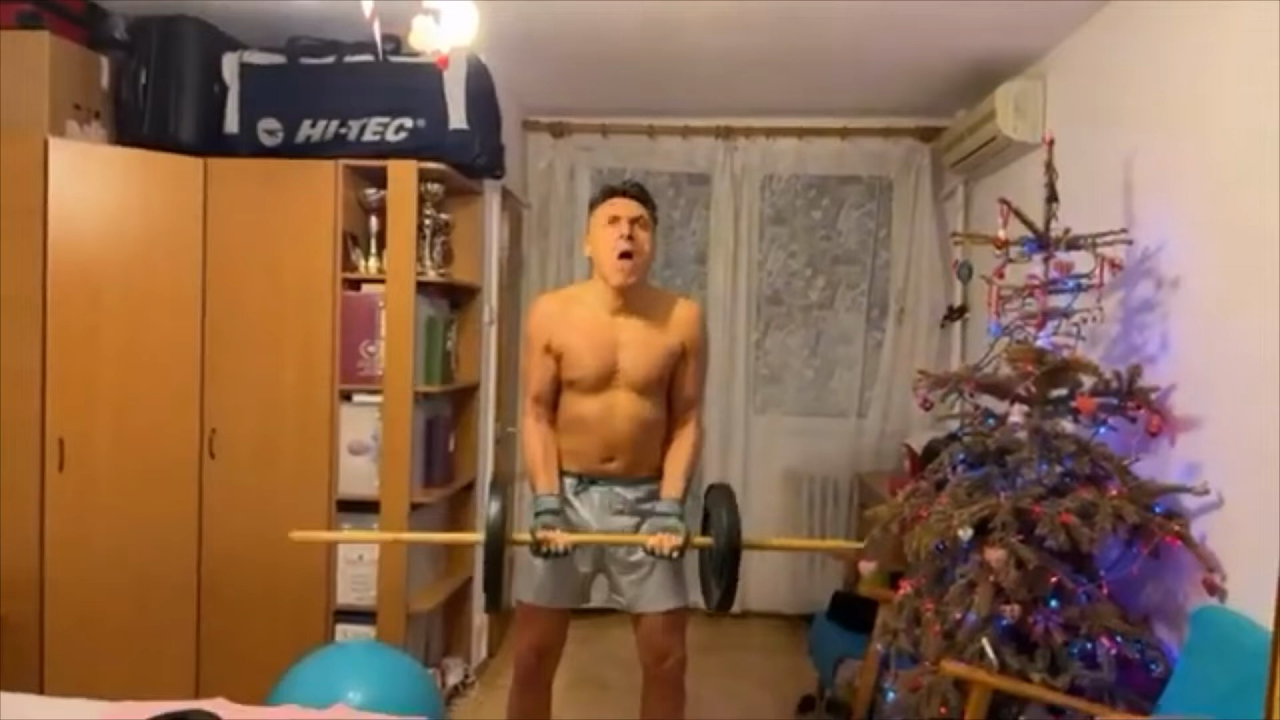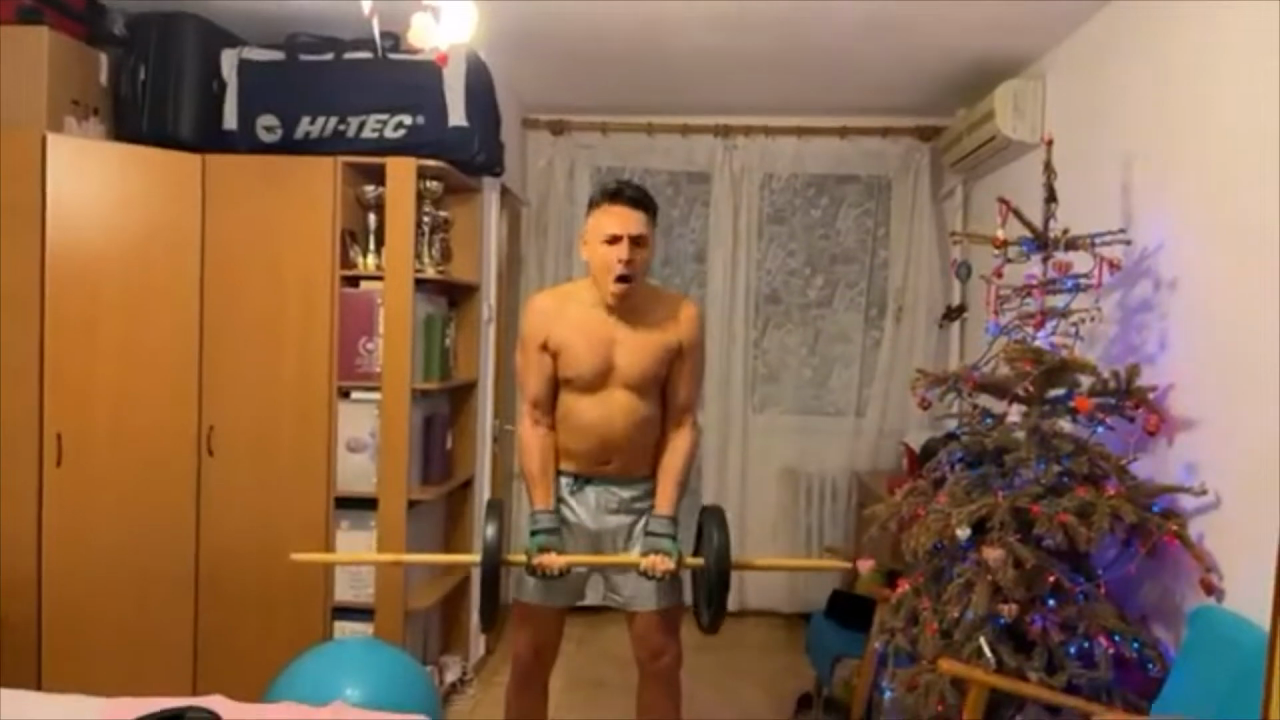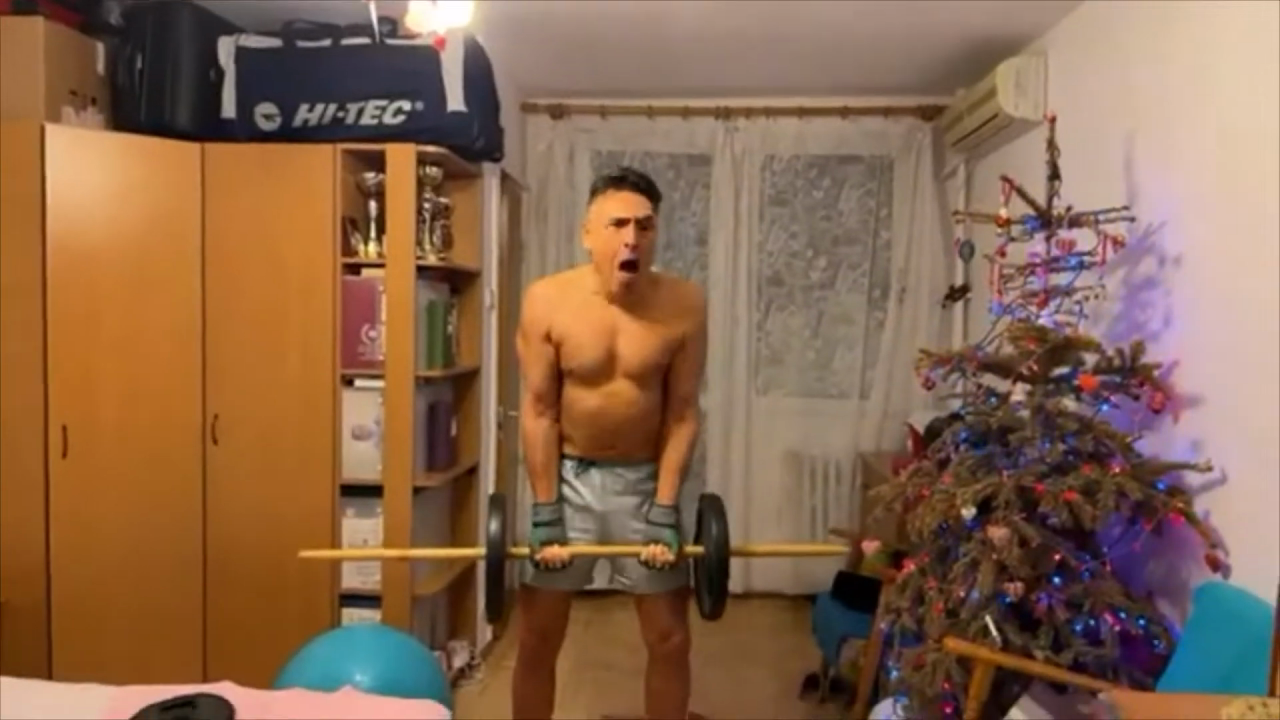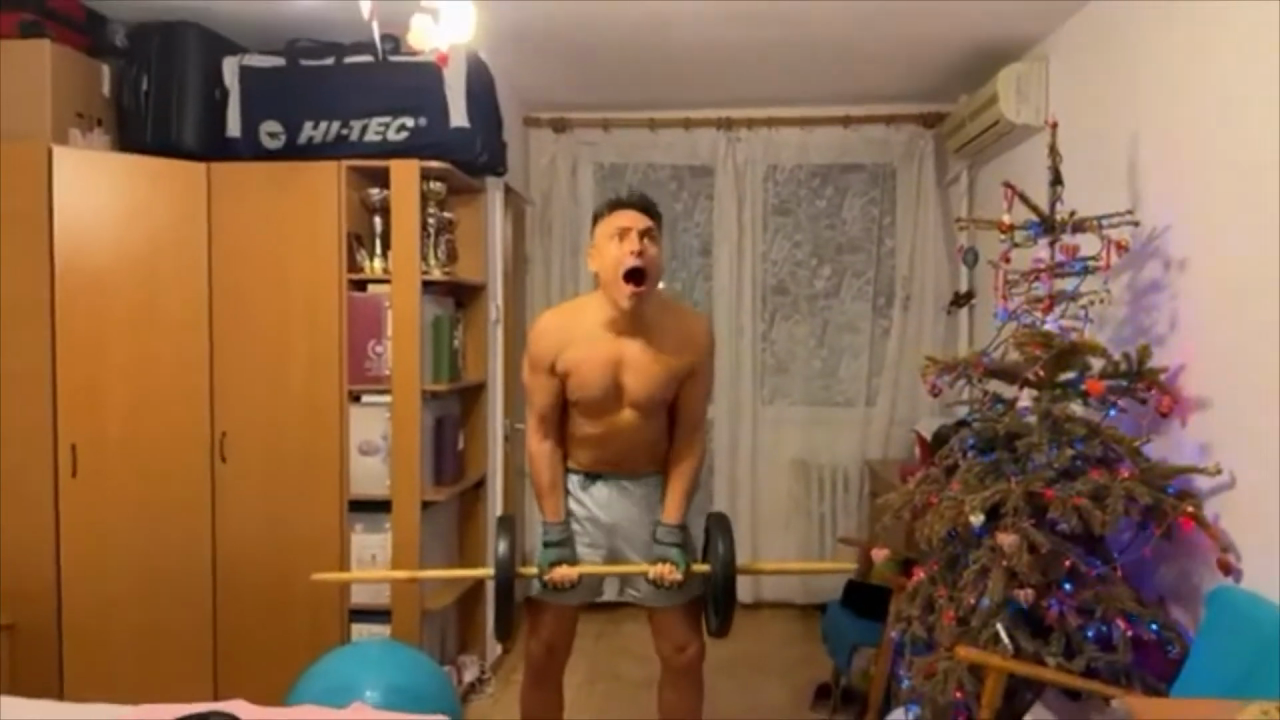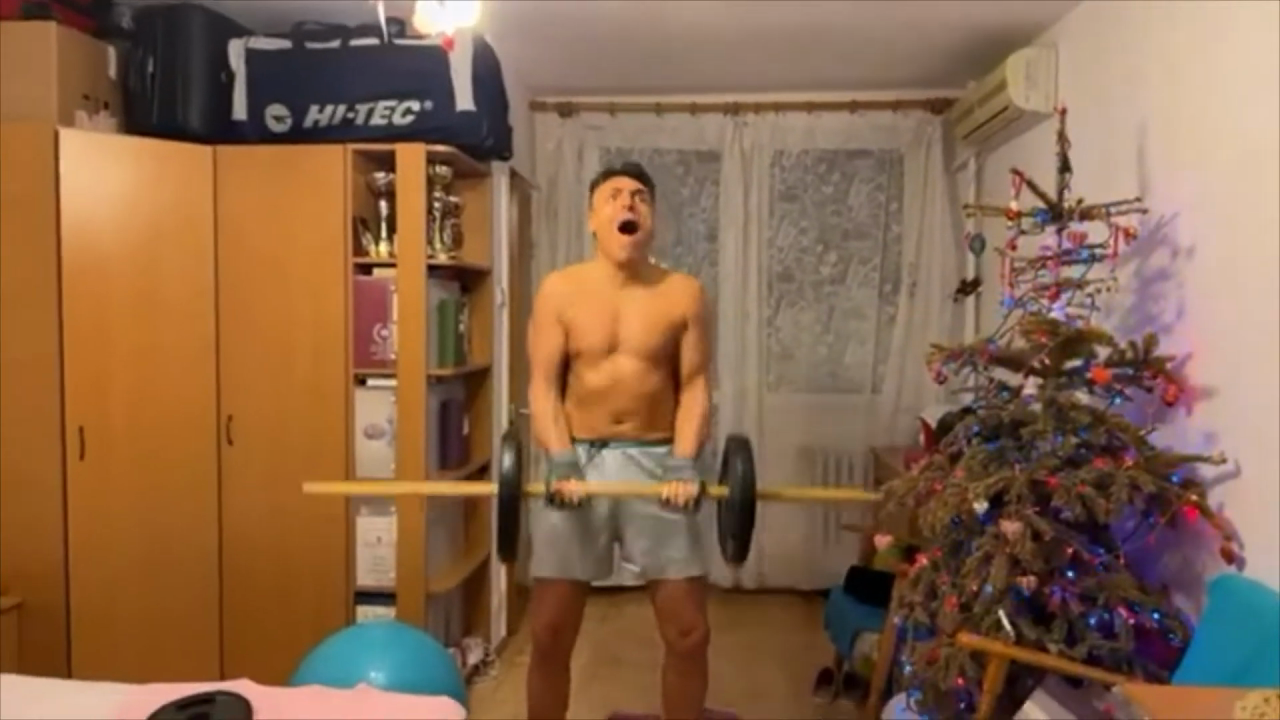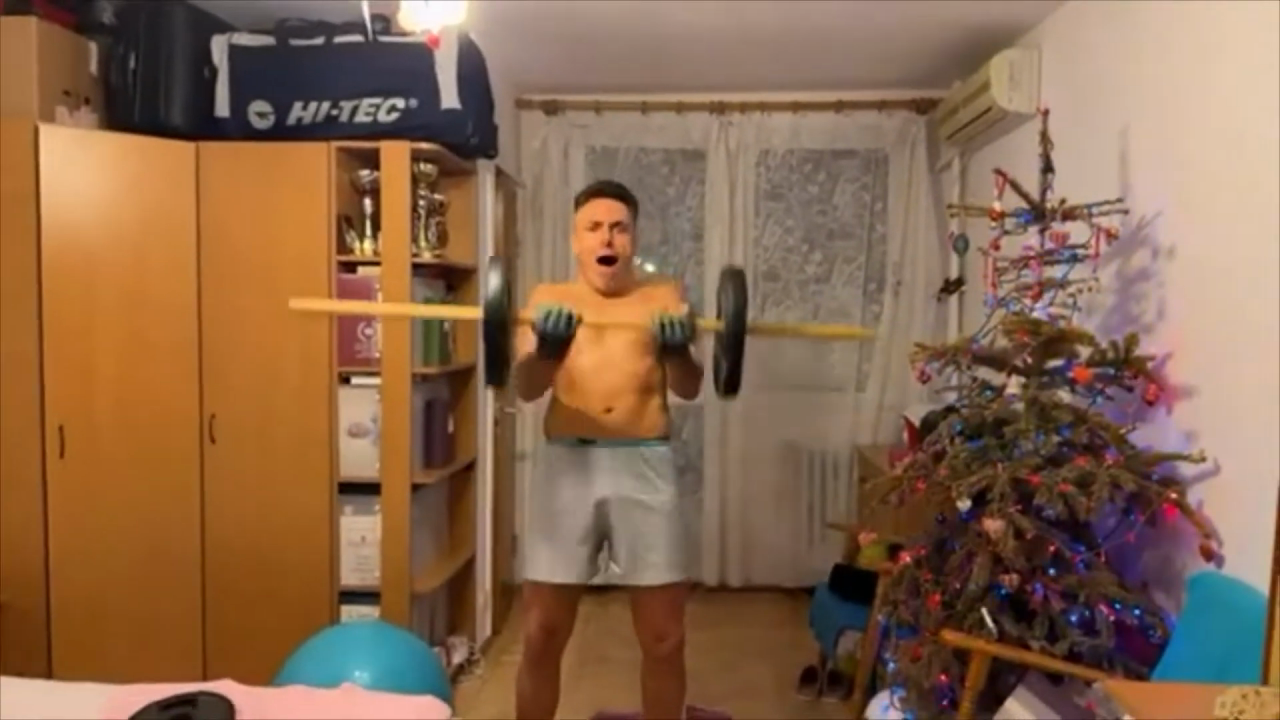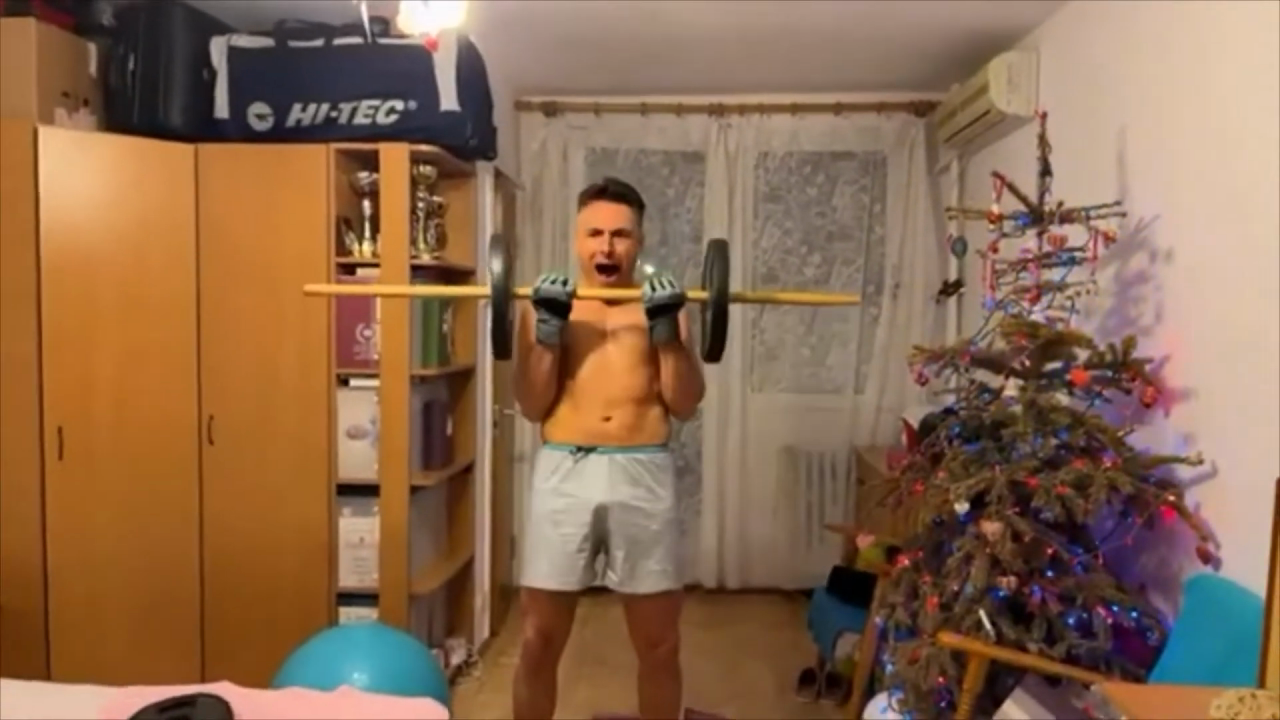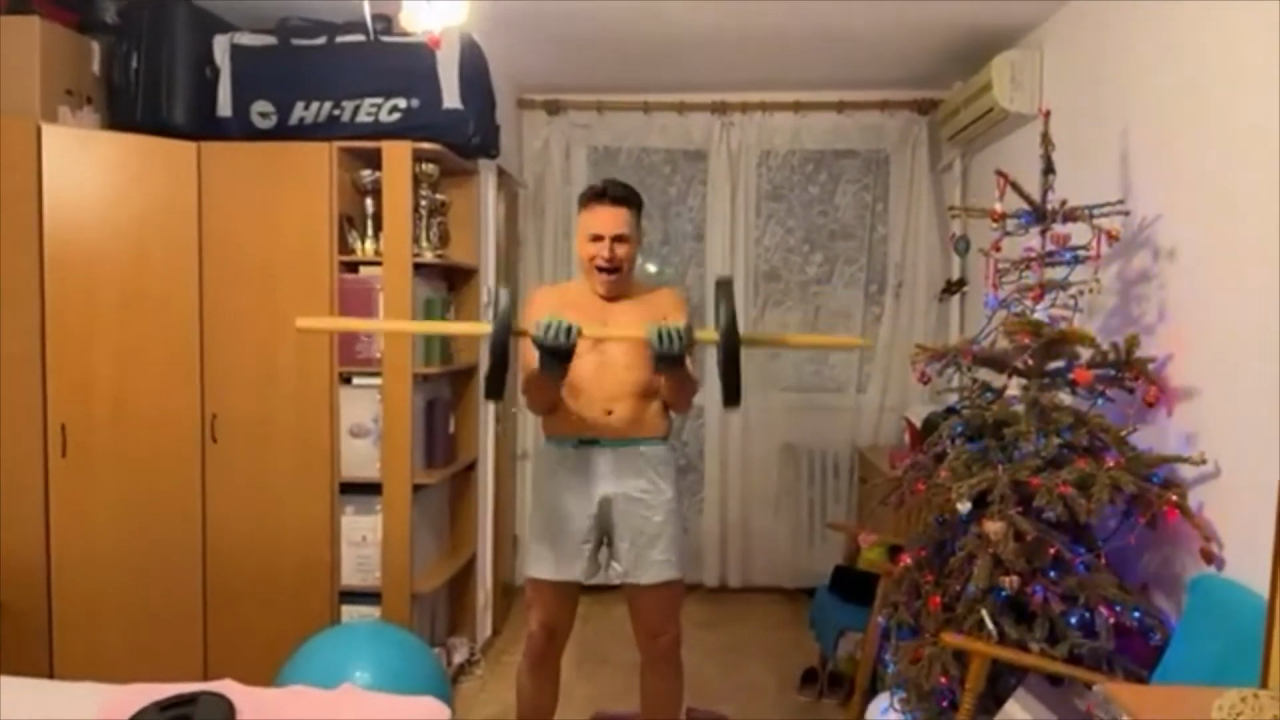
dt=0.3s
person 1, frame 1
left shoulder: (683, 319)
right shoulder: (550, 313)
left elbow: (687, 420)
right elbow: (537, 416)
left wrist: (672, 505)
right wrist: (547, 505)
left hip: (645, 500)
right hip: (569, 495)
left knee: (666, 658)
right knee: (533, 656)
person 1, frame 2
left shoulder: (681, 318)
right shoulder: (546, 312)
left elbow: (681, 425)
right elbow: (535, 421)
left wrist: (664, 522)
right wrist: (543, 521)
left hip: (640, 499)
right hip: (565, 493)
left knee: (661, 656)
right knee: (529, 655)
person 1, frame 3
left shoulder: (685, 306)
right shoulder: (547, 300)
left elbow: (682, 414)
right elbow: (538, 413)
left wrist: (665, 511)
right wrist: (545, 516)
left hip: (643, 480)
right hip: (569, 477)
left knee: (670, 639)
right knee: (537, 639)
person 1, frame 4
left shoulder: (692, 334)
right shoulder: (554, 331)
left elbow: (689, 437)
right elbow: (543, 436)
left wrist: (671, 533)
right wrist: (554, 537)
left hip: (650, 493)
right hip: (576, 491)
left knee: (684, 652)
right knee: (542, 653)
person 1, frame 5
left shoulder: (683, 291)
right shoulder: (559, 288)
left elbow: (695, 384)
right elbow: (543, 385)
left wrist: (685, 466)
right wrist: (560, 466)
left hip: (655, 464)
right hip: (581, 464)
left knee: (689, 633)
right knee: (549, 633)
person 1, frame 6
left shoulder: (662, 296)
right shoulder: (549, 298)
left elbow: (688, 386)
right elbow: (527, 384)
left wrist: (679, 346)
right wrist: (547, 344)
left hip: (647, 466)
right hip: (567, 465)
left knee: (664, 639)
right knee: (541, 635)
person 1, frame 7
left shoulder: (662, 304)
right shoulder: (547, 303)
left elbow: (685, 403)
right elbow: (532, 404)
left wrist: (666, 328)
right wrist: (548, 326)
left hip: (643, 477)
right hip: (563, 475)
left knee: (659, 645)
right knee: (539, 642)
person 1, frame 8
left shoulder: (664, 305)
right shoulder: (548, 302)
left elbow: (681, 399)
right elbow: (537, 400)
left wrist: (673, 360)
right wrist: (550, 359)
left hip: (645, 470)
right hip: (567, 468)
left knee: (661, 637)
right knee: (543, 633)
